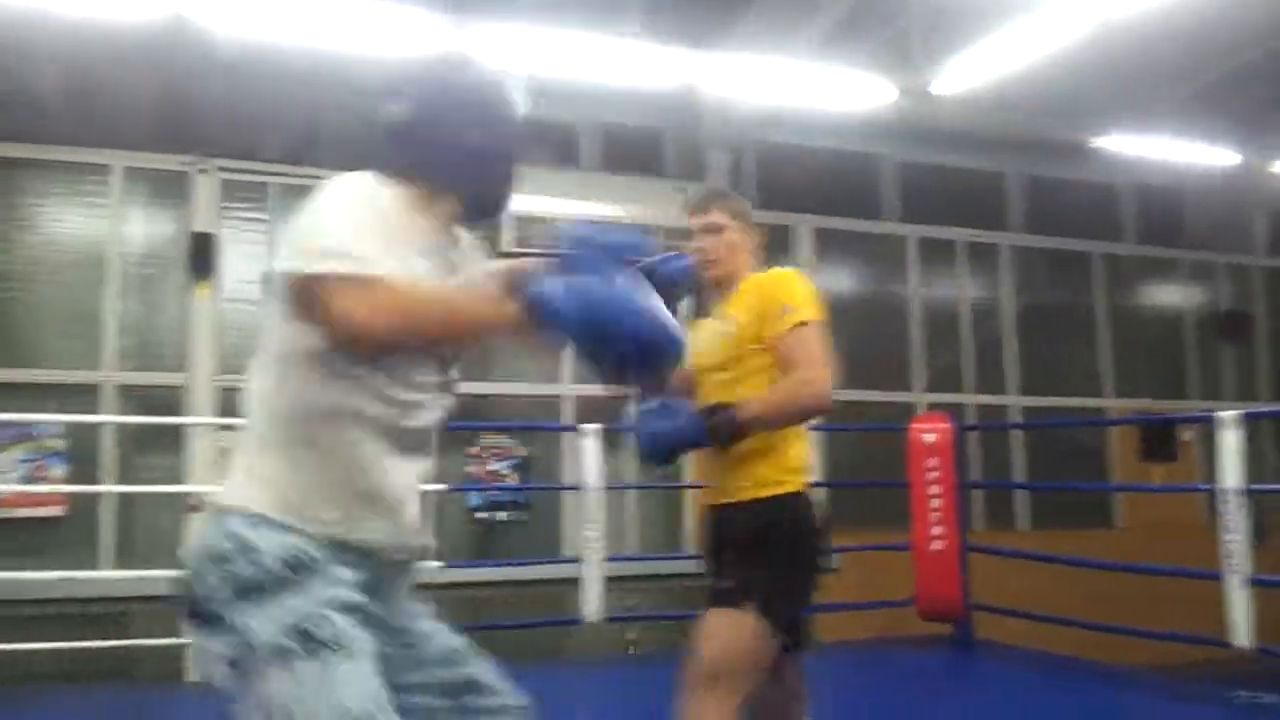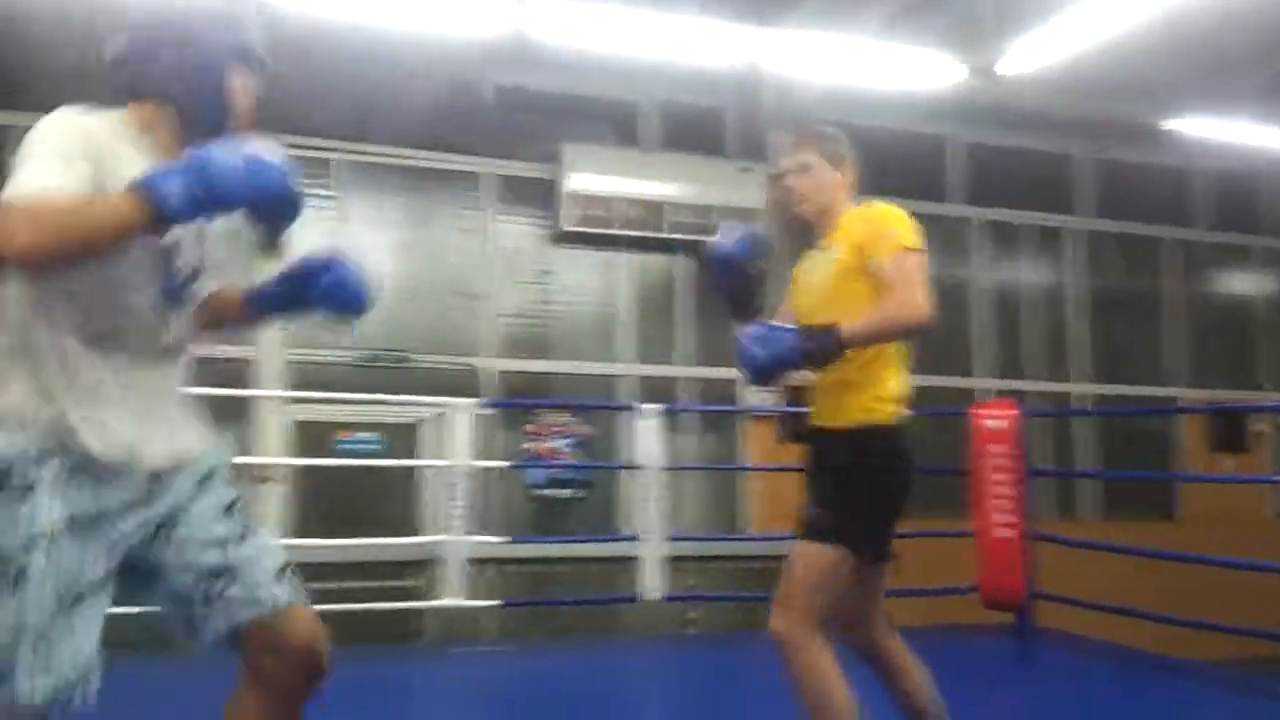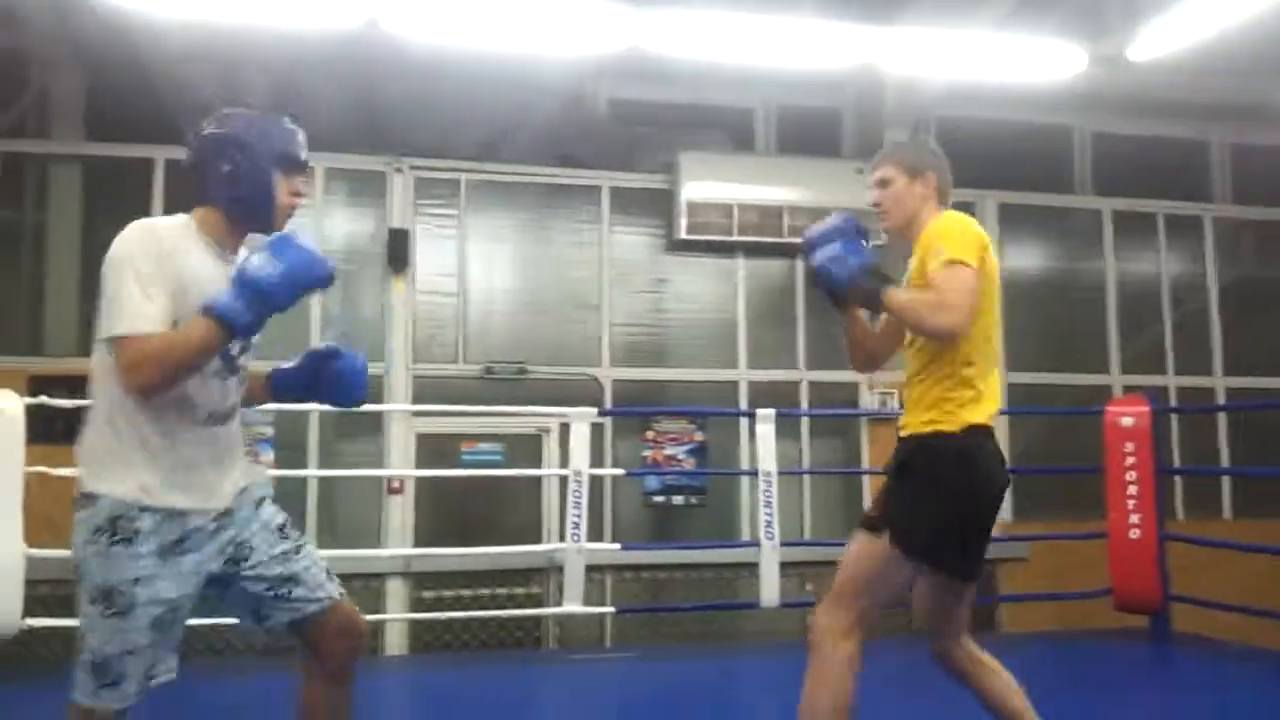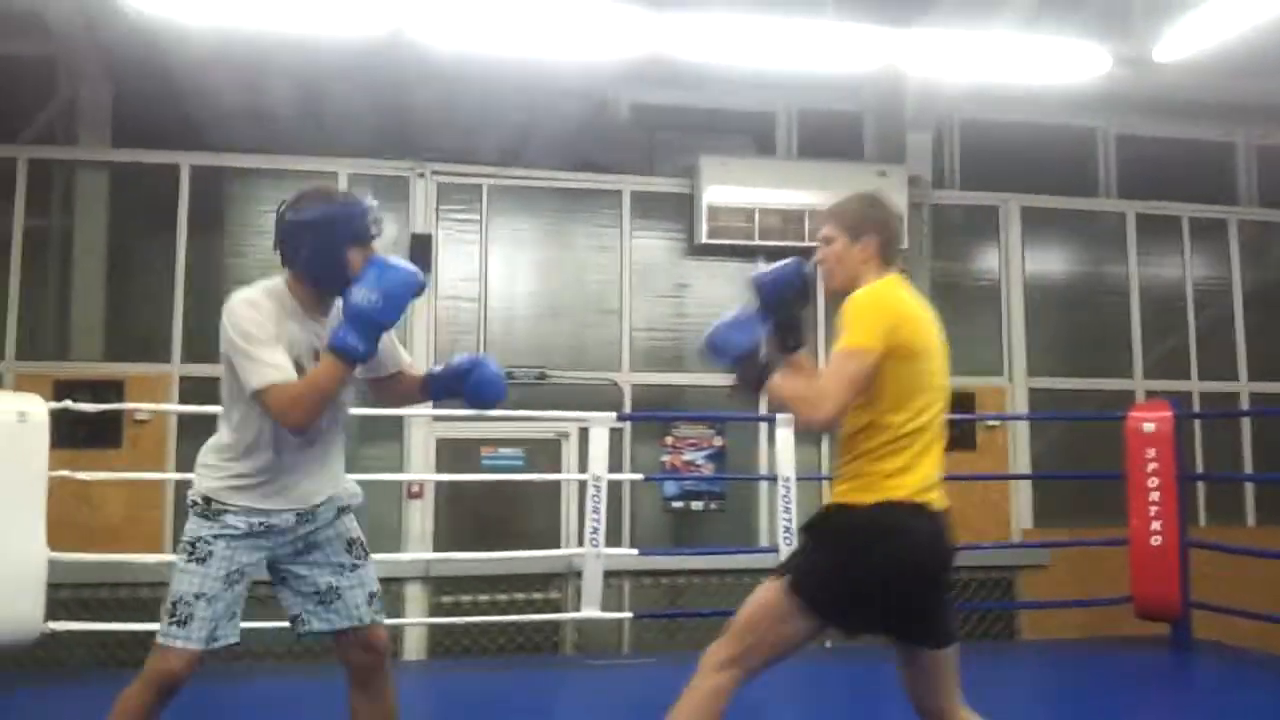
dt=0.4s
person 1, frame 1
left shoulder: (452, 254)
right shoulder: (353, 203)
right elbow: (362, 319)
right wrist: (539, 299)
left hip: (363, 565)
right hip: (276, 555)
person 1, frame 2
left shoulder: (196, 176)
right shoulder: (78, 135)
left wrist: (280, 294)
right wrist: (175, 189)
left hip: (174, 463)
right hip: (60, 468)
left knee: (298, 650)
person 1, frame 3
left shoulder: (248, 266)
right shoulder: (148, 243)
right elbow: (143, 373)
left wrist: (295, 379)
right wrist: (241, 303)
left hip: (231, 502)
right hip: (139, 513)
left knee: (341, 631)
person 1, frame 4
left shoulder: (355, 308)
right shoulder: (249, 310)
left elbow: (389, 387)
right elbow: (295, 413)
left wrist: (447, 381)
right wrist: (358, 332)
left hip: (319, 508)
right hip: (234, 509)
left knee: (369, 649)
right knee: (170, 667)
person 2, frame 1
left shoulder: (780, 286)
right shoulder: (706, 330)
left elbow: (815, 388)
left wrist: (719, 423)
left hip: (773, 517)
right hip: (731, 520)
person 2, frame 2
left shoulder: (879, 222)
right shoulder: (810, 266)
left elbow: (915, 307)
right elbow: (769, 355)
left wrist: (828, 340)
left hip: (867, 444)
right hip: (839, 445)
left knee: (793, 624)
right knee: (863, 625)
person 2, frame 3
left shoulder: (953, 230)
right shoulder: (928, 256)
left elbow: (946, 318)
right elbow: (867, 356)
left wrist: (877, 288)
right wrist: (847, 295)
left hip: (946, 454)
right hip: (959, 457)
left knee: (835, 622)
right knee: (949, 643)
person 2, frame 4
left shoulder: (874, 303)
right shoulder: (911, 309)
left elbow: (820, 409)
right elbow: (836, 403)
left wrist: (760, 368)
right wrist: (786, 337)
left hip: (866, 526)
right hip: (922, 531)
left knee: (724, 664)
